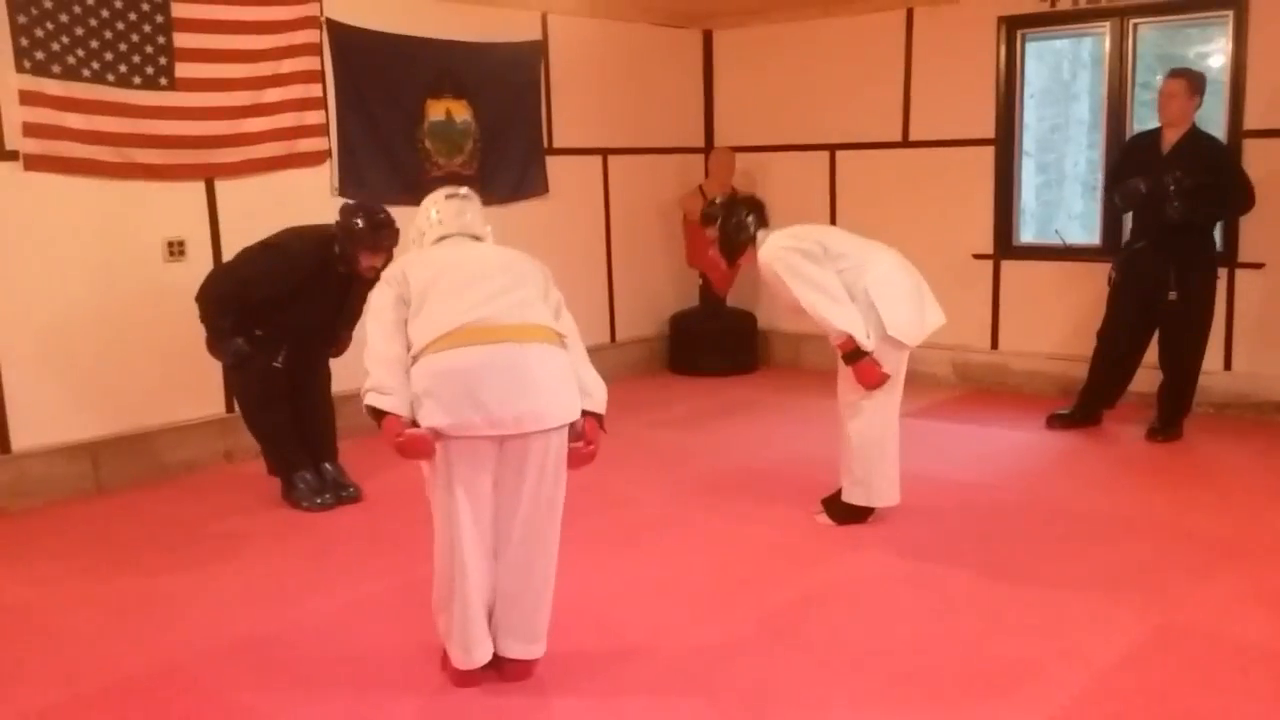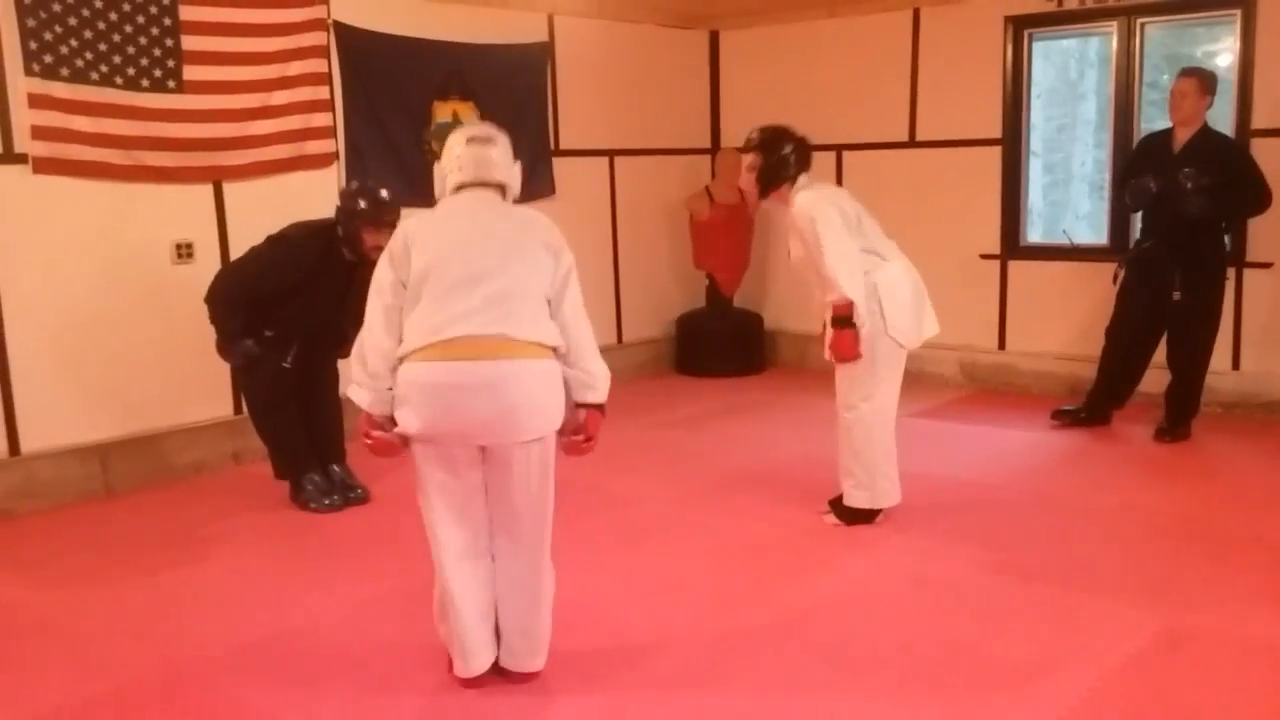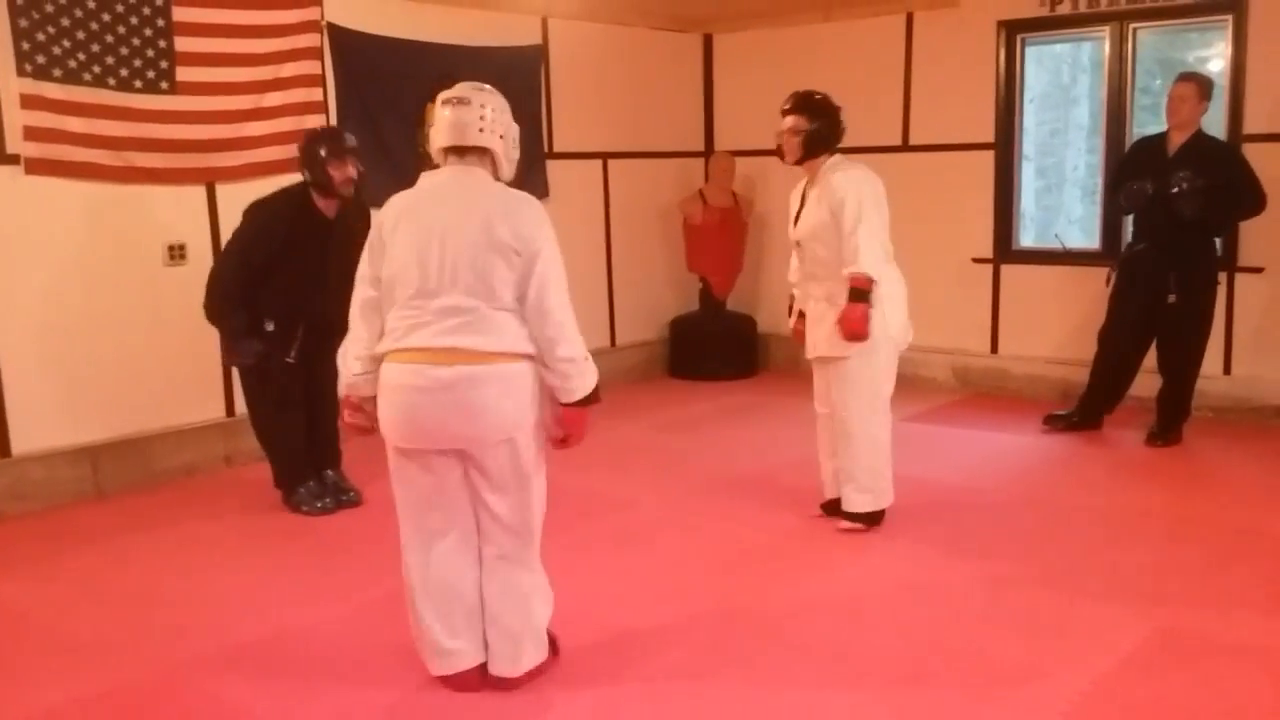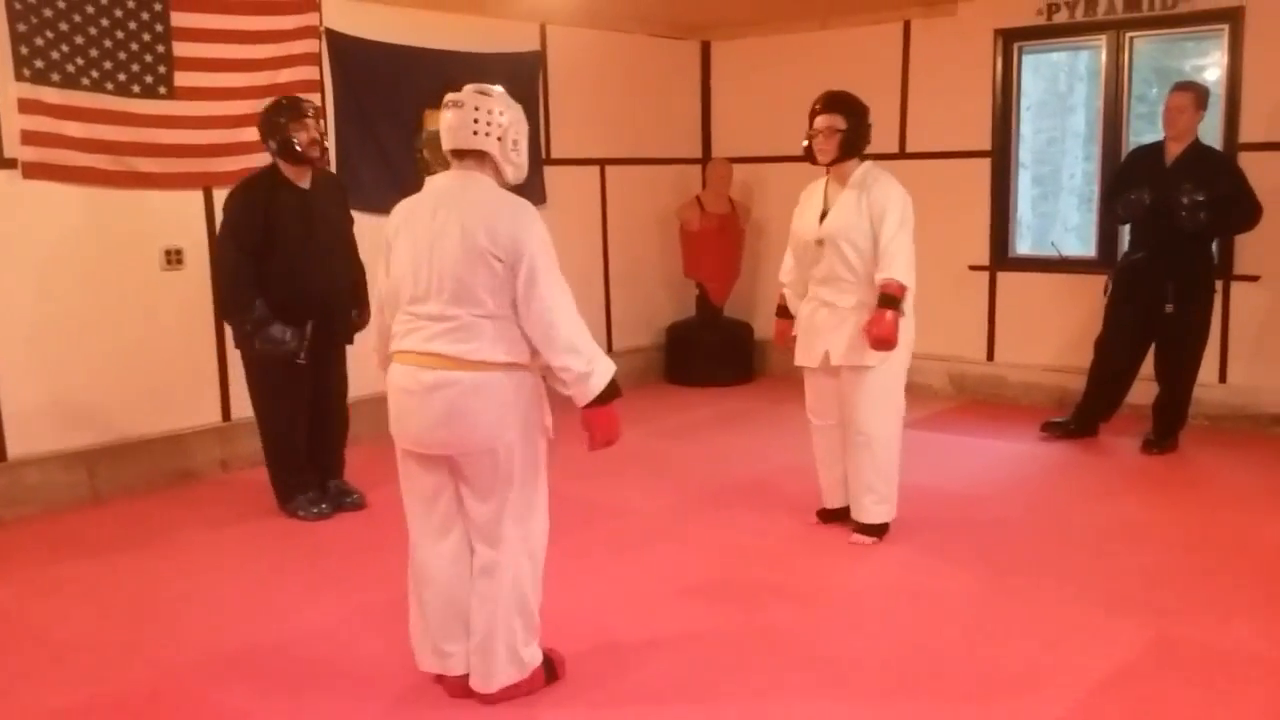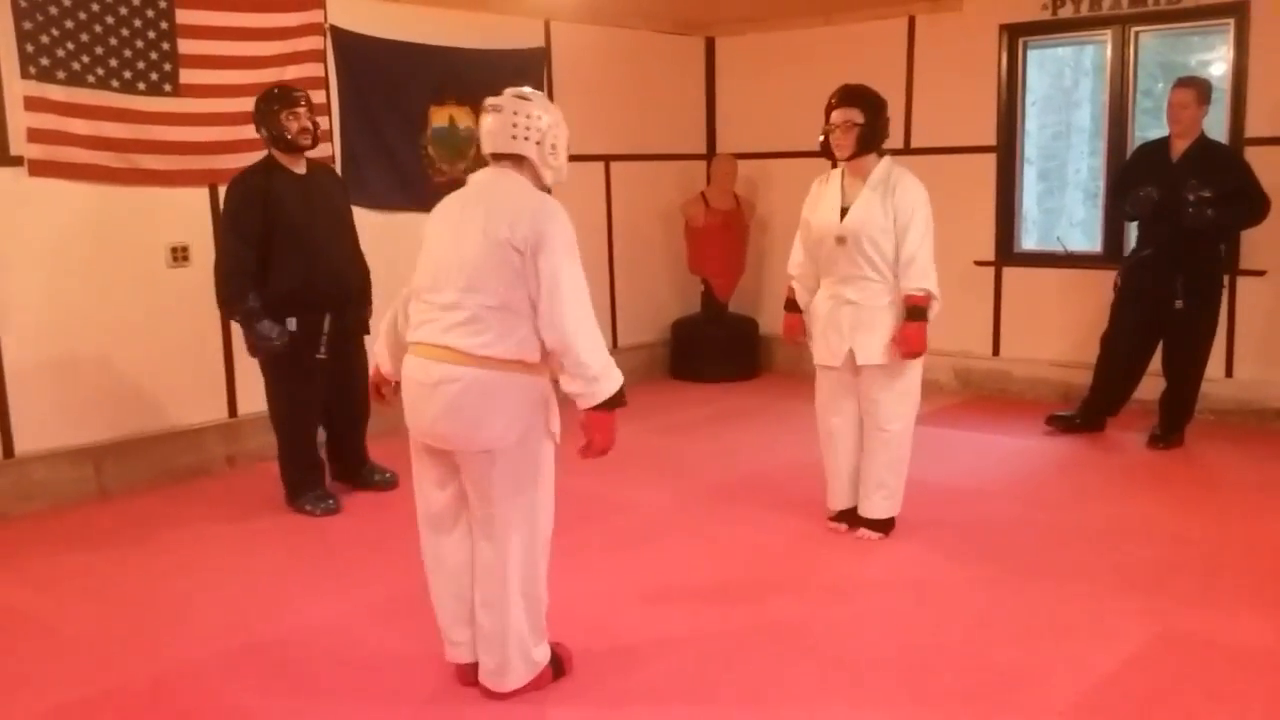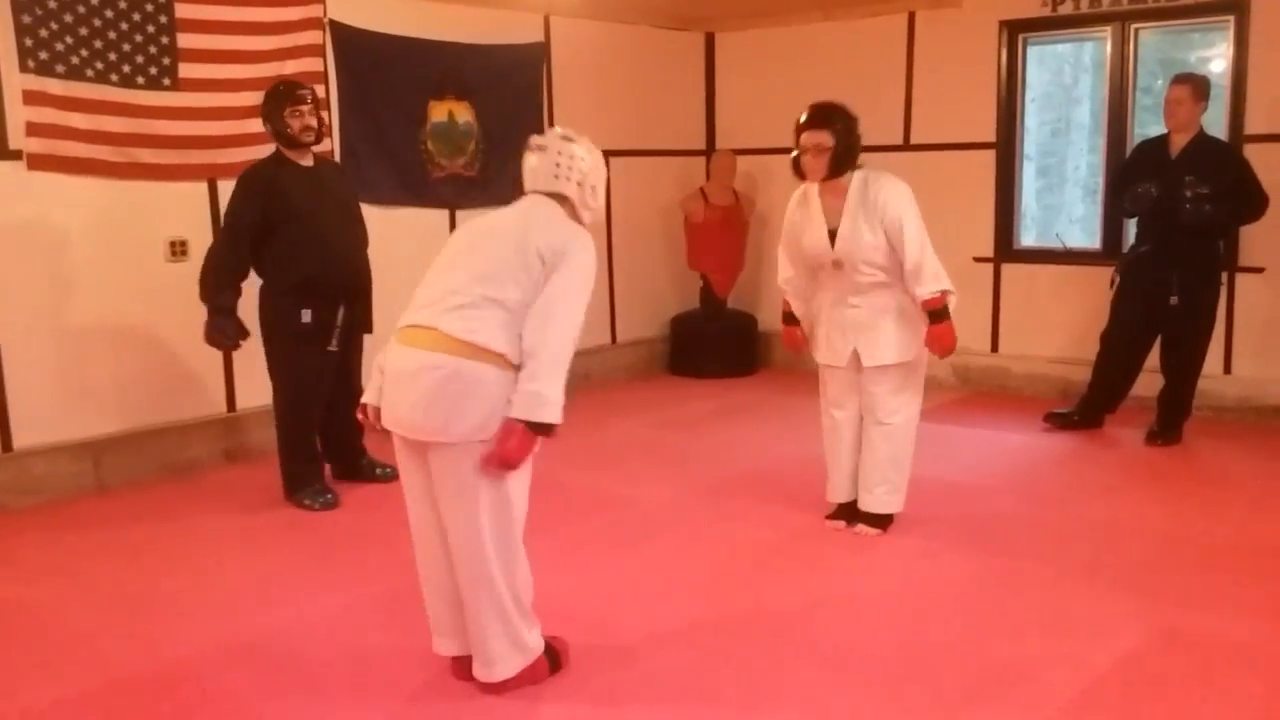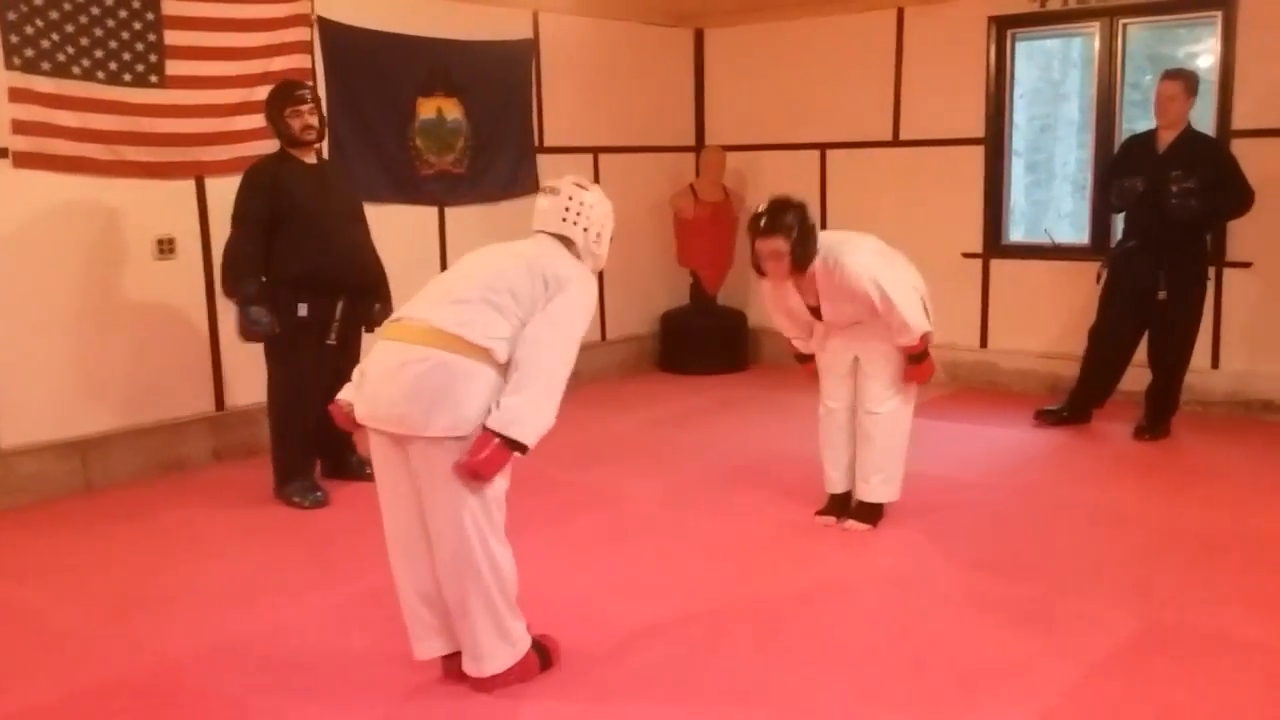
dt=0.3s
person 1, frame 1
left shoulder: (403, 271)
right shoulder: (524, 263)
left elbow: (385, 346)
right elbow: (569, 338)
left wrist: (393, 416)
right wrist: (588, 414)
left hip: (451, 379)
right hip: (536, 376)
left knee: (462, 521)
right knee: (527, 522)
left ankle: (466, 652)
right ankle: (518, 647)
person 1, frame 2
left shoulder: (413, 232)
right shoulder: (539, 230)
left elbow: (382, 325)
right elbow: (572, 323)
left wrist: (375, 407)
right wrist: (588, 403)
left hip: (435, 386)
right hip: (524, 383)
left knee: (456, 527)
right knee: (521, 528)
left ankle: (472, 654)
right ankle: (523, 652)
person 1, frame 3
left shoulder: (395, 212)
right shoulder: (521, 212)
left elbow: (366, 311)
right elbow: (550, 314)
left wrist: (360, 386)
right wrist: (573, 394)
left hip: (413, 387)
right hip: (498, 387)
left knee: (436, 531)
right knee: (510, 527)
left ankle: (454, 655)
right ankle: (517, 652)
person 1, frame 4
left shoulder: (407, 214)
right shoulder: (512, 216)
left elbow: (388, 310)
right elbow: (549, 316)
right wrist: (595, 394)
left hip: (415, 391)
right hip: (490, 394)
left knee: (437, 534)
right knee: (505, 535)
left ankle: (449, 660)
right ankle: (505, 666)
person 1, frame 5
left shoulder: (449, 209)
right shoulder: (541, 213)
left elbow: (412, 300)
right elbow: (564, 315)
left wrist: (386, 362)
right wrist: (598, 398)
left hip: (427, 382)
right hip: (497, 392)
left knee: (448, 526)
right knee: (511, 531)
left ankle: (468, 651)
right ankle: (515, 664)
person 1, frame 6
left shoulder: (485, 225)
right shoulder: (573, 242)
right elbow: (549, 337)
left wrist: (379, 389)
right wrist: (531, 421)
left hip: (409, 373)
right hip: (469, 383)
left knee: (440, 525)
right knee: (487, 528)
left ankle: (464, 644)
right ankle: (510, 657)
person 1, frame 7
left shoulder: (497, 256)
right shoulder: (575, 278)
right elbow: (541, 359)
left wrist: (355, 391)
right wrist: (507, 435)
left hip: (390, 368)
right hip: (451, 382)
left knee: (414, 525)
right knee: (469, 524)
left ankle: (451, 646)
right ankle: (497, 656)
person 2, frame 1
left shoulder: (774, 257)
right shoulder: (780, 245)
left elbow: (829, 305)
left wrist: (857, 358)
right wrist: (855, 355)
left hip: (883, 302)
right hip: (882, 294)
left knee: (865, 405)
right knee: (864, 404)
left ankle: (860, 499)
right ankle: (858, 490)
person 2, frame 2
left shoulder: (811, 204)
right shoulder: (802, 204)
left elbow: (842, 270)
left wrist: (842, 325)
right wrist: (838, 324)
left hip: (879, 306)
right hip: (868, 307)
left knee: (862, 406)
right knee: (854, 405)
left ankle: (865, 500)
right ankle: (858, 491)
person 2, frame 3
left shoulder: (849, 181)
right shoulder: (804, 189)
left elbow: (865, 249)
left wrist: (857, 303)
right wrist: (799, 310)
left hip: (864, 307)
right hip: (830, 307)
left knee: (859, 408)
right knee: (830, 408)
left ankle: (866, 503)
right ankle: (844, 495)
person 2, frame 4
left shoulder: (883, 190)
right shoulder: (811, 195)
left elbow: (896, 257)
right elbow: (796, 262)
left wrist: (889, 310)
right wrist: (785, 312)
left hip: (869, 318)
right hip: (820, 320)
left knee: (871, 421)
right knee: (824, 417)
left ankle: (873, 513)
right ankle: (838, 500)
person 2, frame 5
left shoulder: (903, 187)
right shoulder: (821, 188)
left elbow: (917, 261)
right elbow: (805, 255)
left wrist: (916, 318)
right wrist: (794, 306)
left hip: (886, 317)
right hip: (833, 317)
left knee: (886, 417)
right knee: (835, 415)
left ankle: (879, 510)
right ankle: (844, 504)
person 2, frame 6
left shoulder: (886, 194)
right shoulder: (800, 203)
left elbow: (919, 259)
right elbow: (794, 270)
left wrist: (938, 318)
right wrist: (792, 318)
left hip: (891, 318)
right hip: (836, 319)
left knee: (887, 412)
right knee: (838, 409)
left ankle: (879, 504)
right ankle: (845, 498)
person 2, frame 7
left shoulder: (853, 264)
right shoulder: (775, 278)
left elbow: (902, 308)
right elbow: (793, 322)
left wrist: (919, 357)
right wrist: (808, 356)
left hip: (890, 313)
right hip: (837, 326)
left knee: (880, 405)
right knee: (834, 402)
left ankle: (872, 498)
right ankle: (839, 492)
person 3, frame 1
left shoulder: (365, 266)
right shoulder: (294, 257)
right elbow: (217, 290)
left wrist: (341, 332)
right wrist: (224, 337)
right hip: (255, 335)
left knee: (314, 392)
right knee: (265, 397)
left ankle: (326, 467)
right ankle: (298, 476)
person 3, frame 2
left shoulder: (373, 257)
right shoulder: (298, 249)
right elbow: (228, 287)
left wrist: (344, 334)
right wrist: (235, 337)
left hip: (314, 336)
right hip: (265, 336)
left knee: (322, 394)
right knee: (274, 400)
left ankle: (334, 469)
right ankle: (306, 478)
person 3, frame 3
left shoulder: (355, 215)
right shoulder: (275, 214)
left elbow: (352, 274)
right elbow: (228, 273)
left wrist: (338, 322)
right wrist: (236, 334)
left hip: (317, 329)
right hip: (267, 331)
left knee: (323, 399)
right knee: (278, 405)
left ankle: (328, 473)
right ankle: (299, 483)
person 3, frame 4
left shoulder: (331, 188)
right shoulder: (252, 196)
left elbow: (346, 252)
right elbow: (231, 267)
left wrist: (359, 302)
right wrist: (257, 322)
left hip: (327, 323)
right hip: (276, 328)
left knee: (331, 406)
right knee: (283, 413)
left ankle: (327, 481)
right ankle: (296, 490)
person 3, frame 5
left shoulder: (328, 178)
right shoulder: (251, 186)
left elbow: (348, 243)
right elbow: (233, 259)
left wrist: (362, 296)
right wrist: (252, 318)
left hip: (342, 315)
right hip: (289, 321)
left knee: (352, 396)
right knee: (297, 408)
left ankle: (352, 465)
right ankle: (304, 485)
person 3, frame 6
left shoulder: (334, 174)
right shoulder: (261, 180)
left elbow: (355, 241)
right elbow: (232, 247)
left wrist: (362, 299)
right wrist: (221, 308)
left hip: (345, 308)
right hip: (294, 311)
left knee: (346, 391)
right knee: (300, 398)
left ankle: (350, 459)
right ankle: (303, 479)
person 3, frame 7
left shoulder: (334, 176)
right shoulder: (265, 176)
left elbow: (360, 240)
right elbow: (245, 243)
left wrist: (377, 293)
right wrist: (249, 300)
left hip: (346, 304)
right hip: (296, 305)
left knee: (339, 388)
right knee: (296, 393)
left ankle: (339, 457)
right ankle: (293, 476)
person 4, frame 1
left shoulder: (1211, 151)
right shoulder: (1138, 146)
left elbow: (1241, 198)
right elbow: (1114, 188)
left wrist: (1194, 209)
right wrist: (1126, 194)
left hip: (1189, 262)
right hip: (1140, 256)
left knee: (1181, 345)
right knee: (1115, 335)
left ankle: (1170, 419)
right ankle: (1089, 407)
person 4, frame 2
left shoulder: (1225, 151)
right shoulder: (1150, 146)
left elbow: (1258, 197)
right elbow: (1124, 189)
left wrist: (1212, 205)
right wrist: (1137, 193)
left hip: (1199, 262)
right hip: (1150, 256)
left knee: (1189, 345)
right knee: (1124, 334)
left ankle: (1178, 419)
right ankle: (1097, 406)
person 4, frame 3
left shoulder: (1220, 155)
right shoulder: (1143, 150)
left elbow: (1253, 200)
right elbow: (1114, 192)
left wrist: (1205, 207)
right wrist: (1129, 196)
left hip: (1191, 265)
right hip: (1142, 259)
left knee: (1180, 348)
right knee: (1117, 338)
left ankle: (1170, 423)
right ankle: (1089, 410)
person 4, frame 4
left shoulder: (1217, 165)
right shoulder: (1139, 158)
left elbow: (1248, 212)
right elbow: (1109, 203)
left wrist: (1206, 220)
right wrist: (1126, 206)
left hip: (1187, 275)
right hip: (1138, 269)
left knee: (1177, 358)
right knee: (1113, 347)
left ankle: (1165, 431)
right ankle: (1086, 418)
person 4, frame 5
left shoulder: (1223, 160)
right shoulder: (1145, 155)
left elbow: (1257, 206)
right elbow: (1115, 199)
left wrist: (1214, 217)
right wrist: (1133, 204)
left hip: (1196, 271)
right hip: (1147, 265)
left knee: (1185, 353)
right knee: (1120, 342)
left ankle: (1171, 426)
right ankle: (1093, 413)
person 4, frame 6
left shoulder: (1222, 156)
right shoulder: (1145, 152)
left elbow: (1255, 202)
right elbow: (1116, 194)
left wrist: (1212, 212)
right wrist: (1132, 200)
left hip: (1194, 267)
right hip: (1146, 261)
left knee: (1183, 350)
right knee: (1120, 338)
left ankle: (1170, 423)
right ankle: (1090, 410)
person 4, frame 7
left shoulder: (1209, 152)
right shoulder: (1133, 147)
left elbow: (1241, 198)
right elbow: (1106, 190)
left wrist: (1198, 207)
right wrist: (1118, 196)
left hip: (1181, 262)
right hip: (1133, 255)
left knee: (1170, 345)
right knee: (1107, 334)
left ankle: (1158, 417)
right ankle: (1079, 405)
